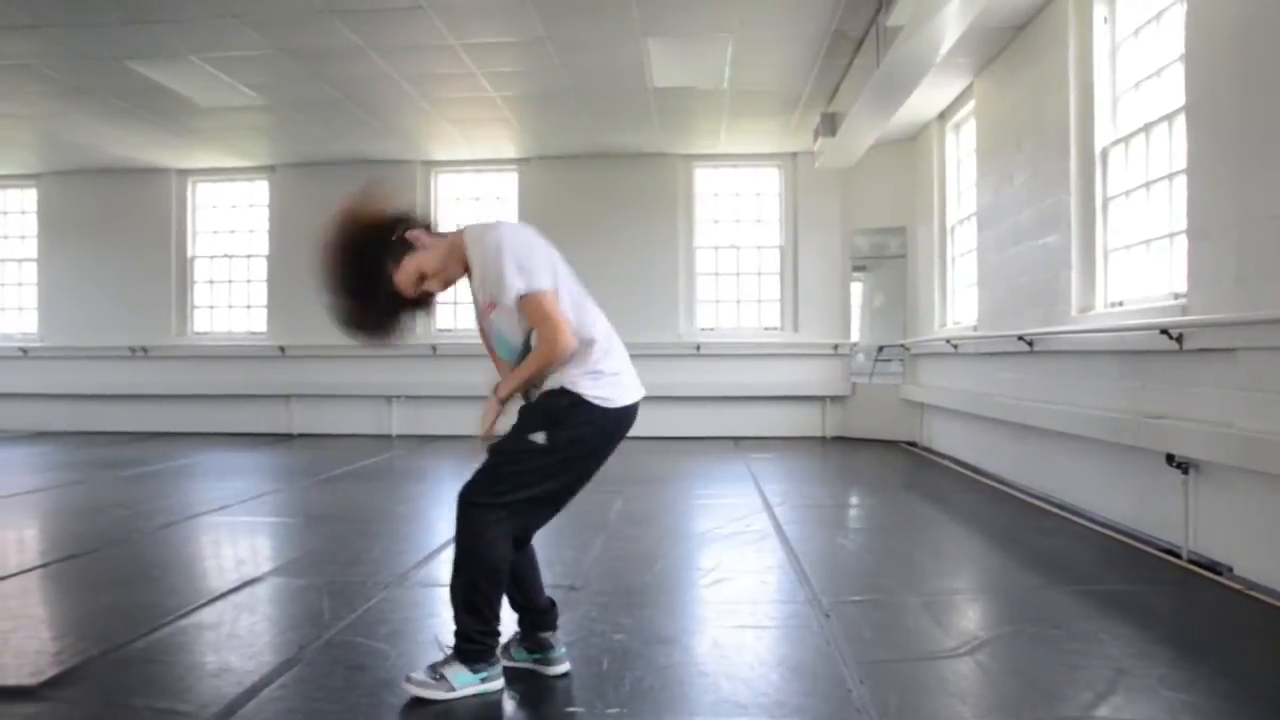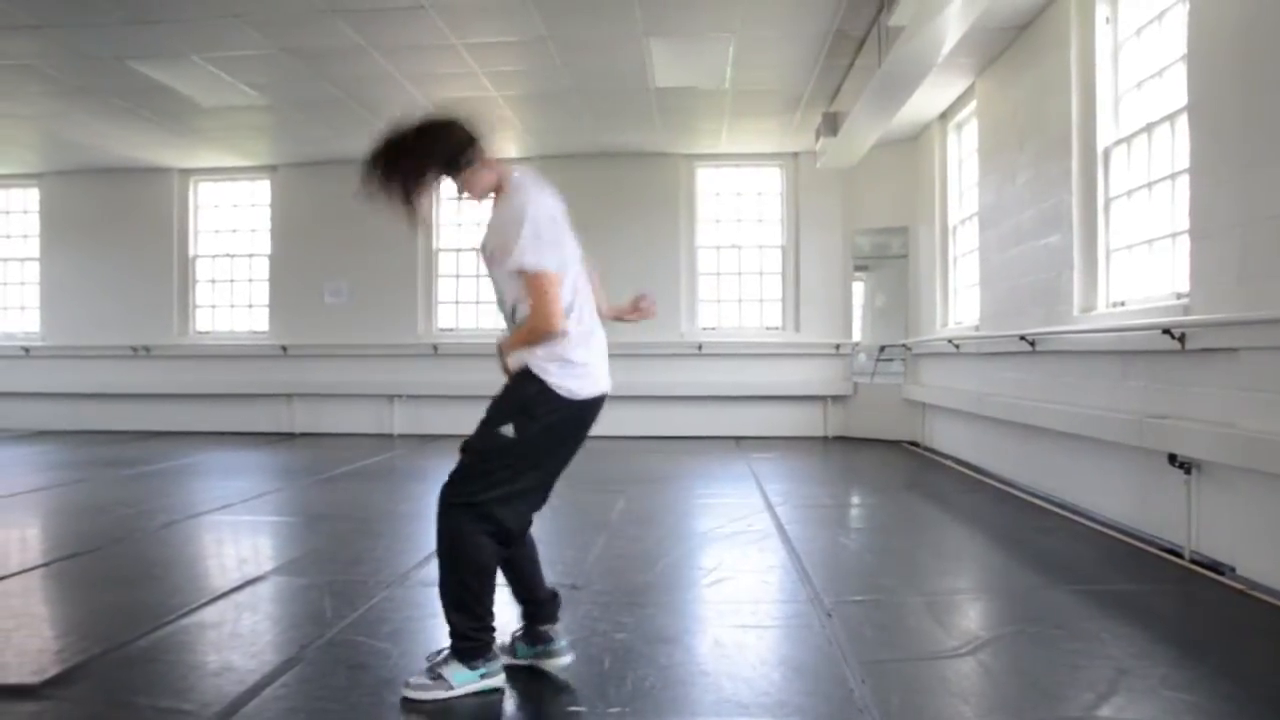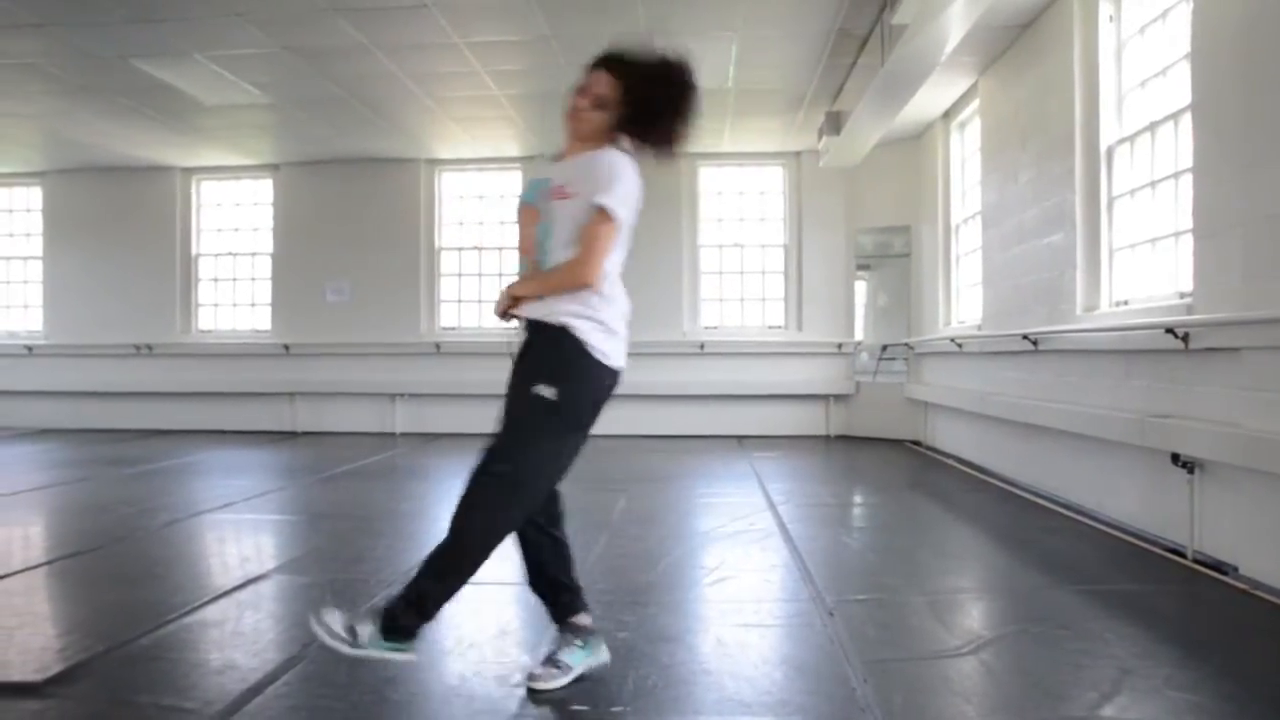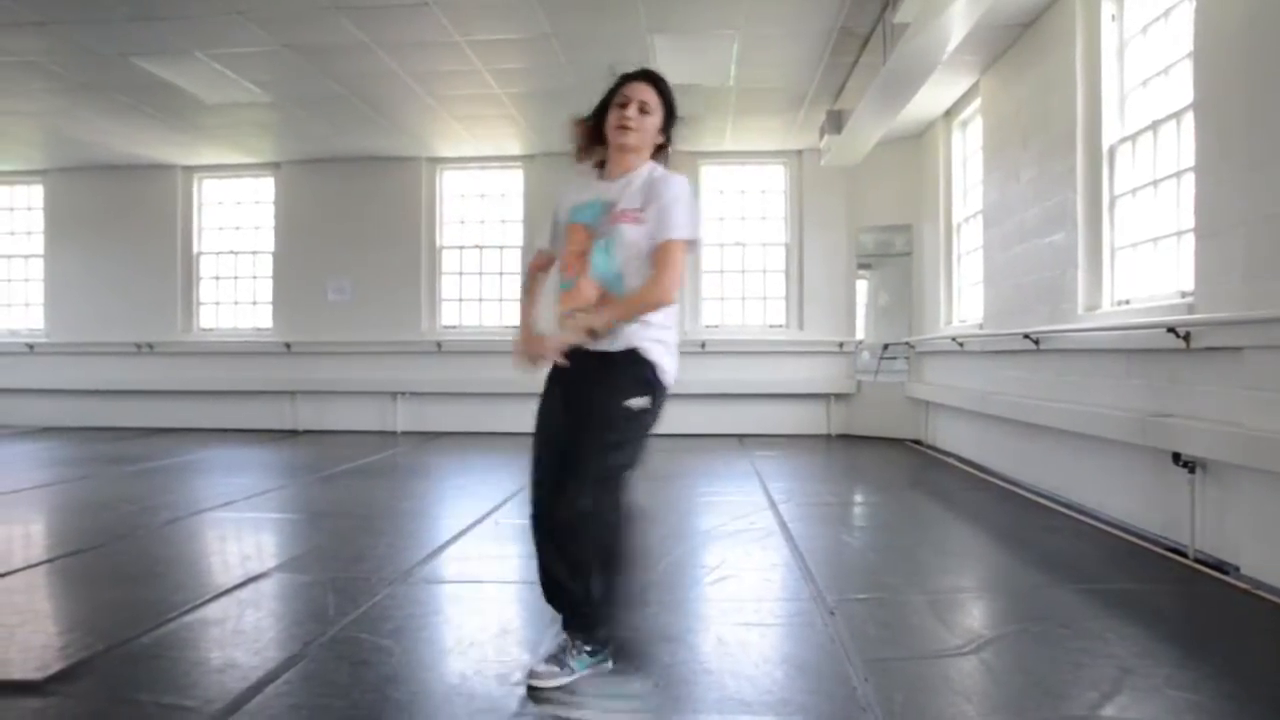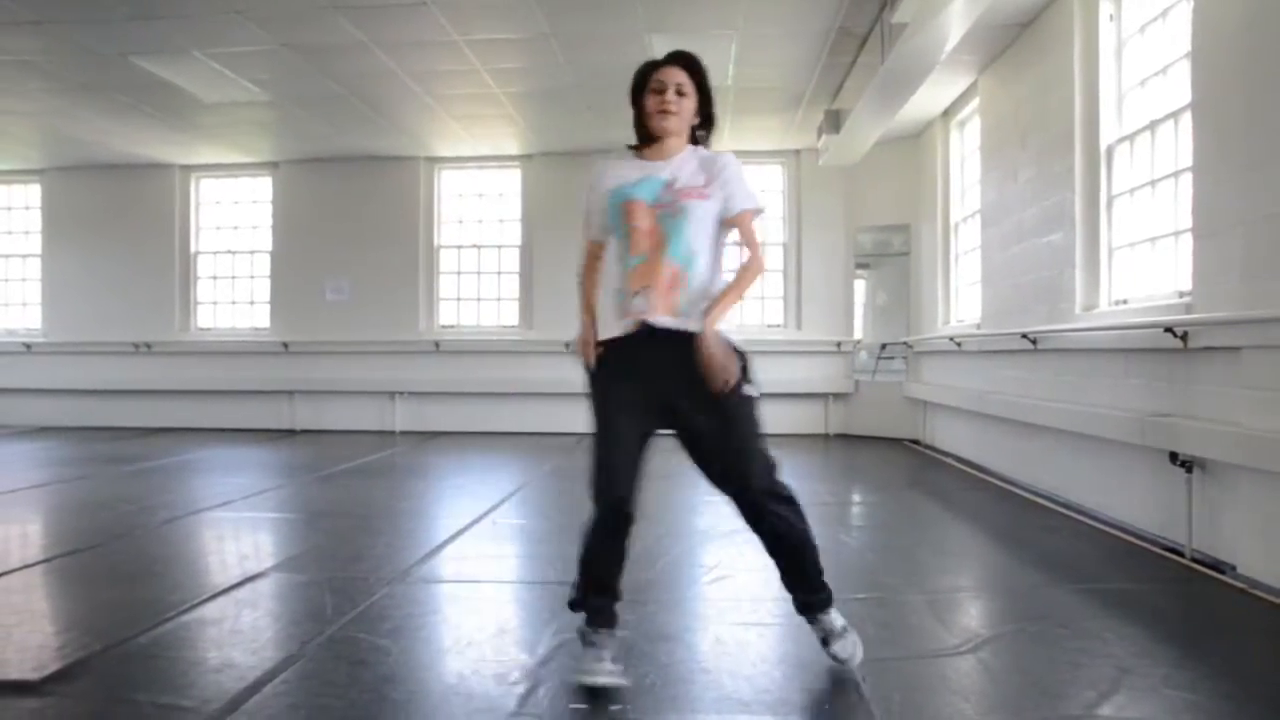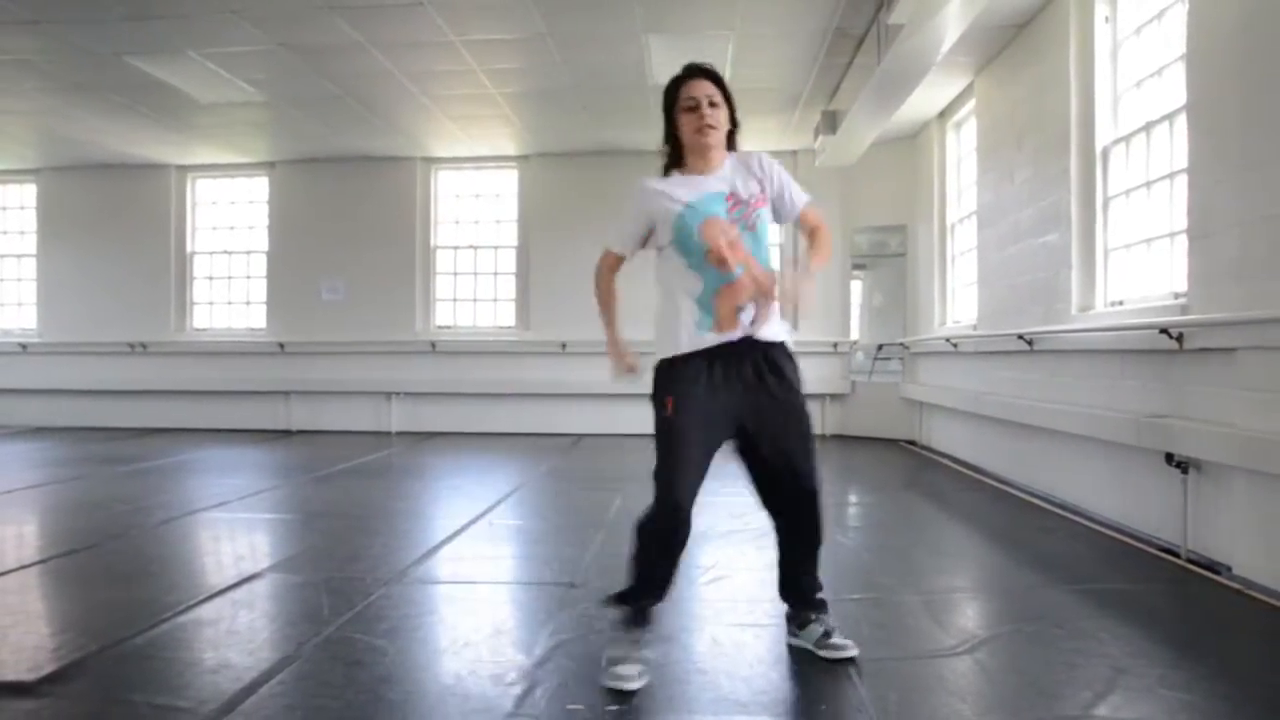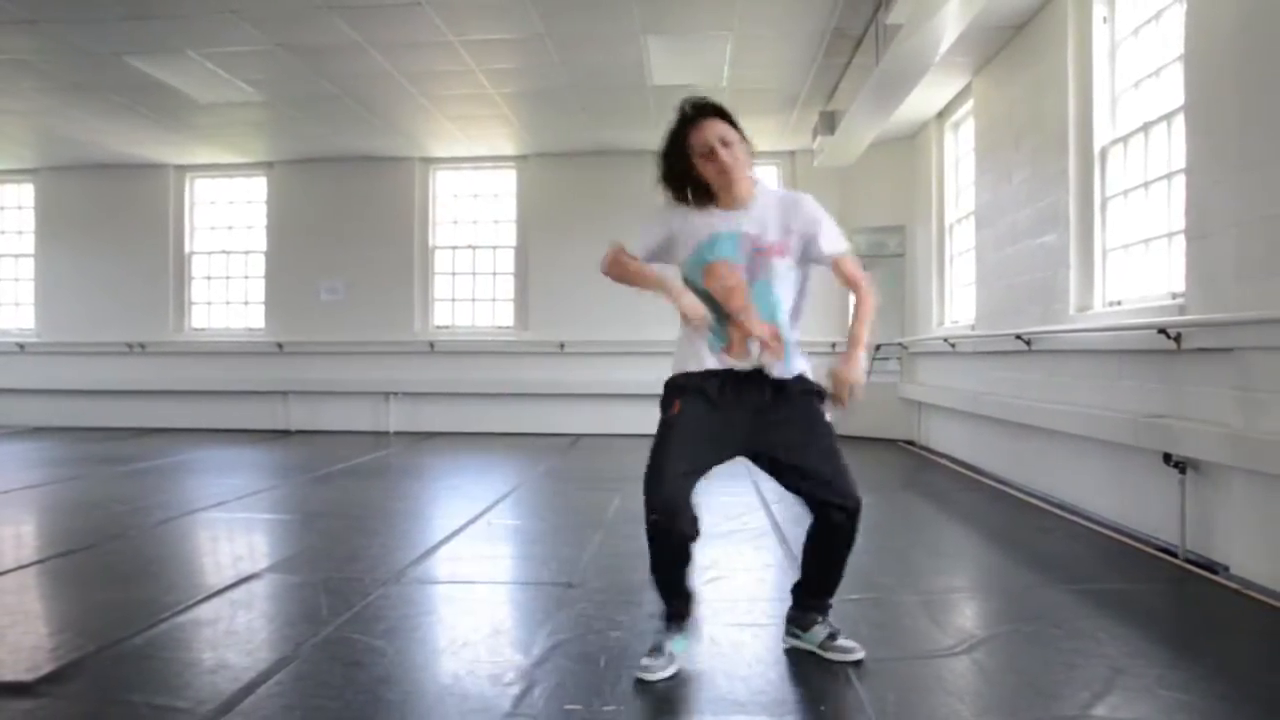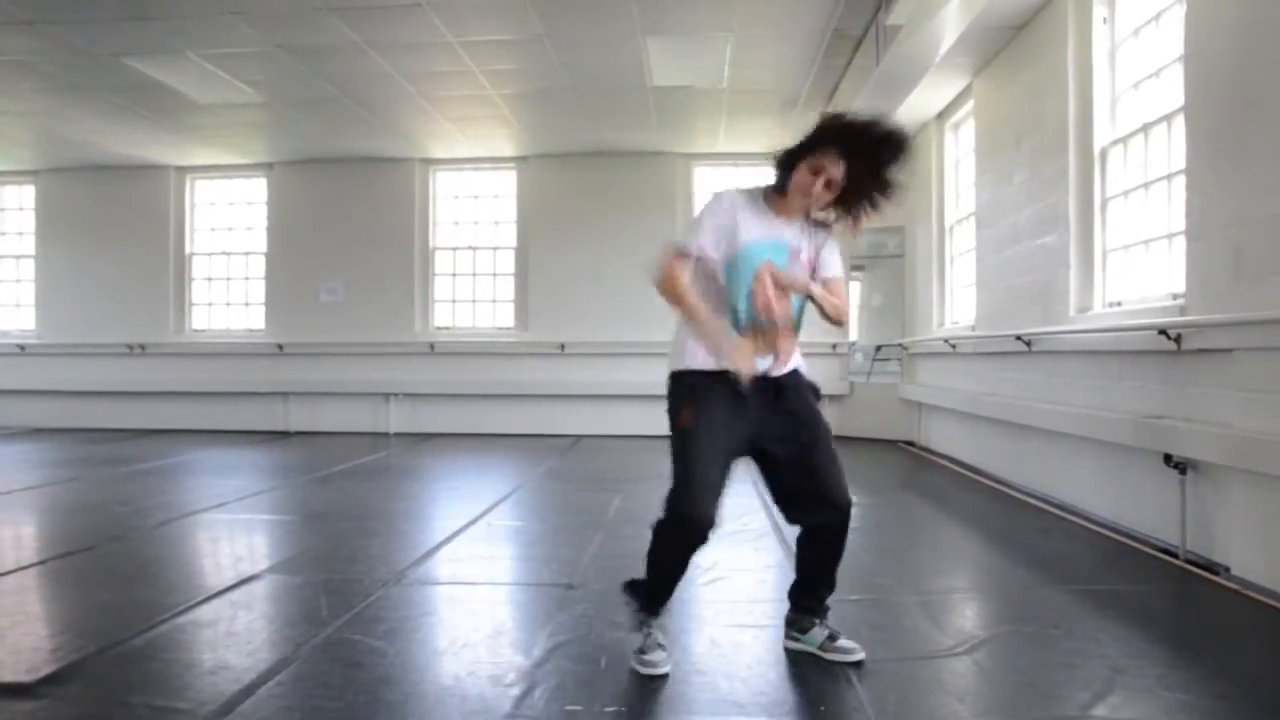
dt=0.2s
person 1, frame 1
left shoulder: (501, 246)
right shoulder: (471, 267)
left elbow: (560, 339)
left wrist: (503, 390)
left hip: (594, 399)
right hip: (567, 399)
left knee: (483, 505)
right knee: (500, 520)
left ankle: (477, 657)
right ankle: (540, 638)
person 1, frame 2
left shoulder: (524, 207)
right shoulder: (520, 193)
left elbow: (547, 320)
left wrist: (508, 346)
right wrist: (608, 310)
left hip: (556, 381)
right hip: (563, 379)
left knee: (464, 502)
right knee: (498, 505)
left ankle: (474, 656)
right ankle: (541, 634)
person 1, frame 3
left shoulder: (615, 170)
right shoulder: (558, 169)
left elbow: (586, 271)
left wrist: (516, 291)
left hip: (576, 350)
right hip: (550, 344)
left knee: (502, 483)
right knee: (525, 493)
left ankle: (400, 624)
right ankle: (576, 628)
person 1, frame 4
left shoulder: (667, 189)
right shoulder: (574, 191)
left elbow: (663, 290)
right elbow: (540, 266)
left wrist: (571, 329)
right wrist: (528, 322)
left hip: (631, 362)
right hip: (573, 364)
left knee: (589, 493)
right knee: (552, 506)
left ankle: (599, 638)
right ankle: (583, 637)
person 1, frame 5
left shoulder: (716, 168)
right shoulder: (611, 174)
left elbow: (754, 256)
right elbow: (594, 256)
left wrist: (712, 323)
right wrist: (589, 323)
left hip: (705, 348)
right hip: (624, 350)
left knee: (754, 483)
right knee: (613, 494)
left ankle: (820, 609)
right ankle: (598, 628)
person 1, frame 6
left shoulder: (761, 171)
right shoulder: (657, 194)
left elbow: (818, 231)
right elbow: (608, 266)
left wrist: (797, 279)
right wrist: (614, 338)
left hip: (766, 356)
right hip: (691, 363)
left knee: (798, 491)
right knee: (674, 498)
left ankle: (805, 614)
right ankle: (633, 624)
person 1, frame 7
left shoulder: (796, 210)
right shoulder: (683, 220)
left elbow: (861, 286)
right elbow: (614, 263)
left wrist: (853, 355)
right wrist: (671, 288)
left hip: (783, 386)
right hip: (704, 386)
left knee: (841, 503)
right knee: (665, 500)
left ankle: (807, 616)
right ankle: (675, 623)
person 1, frame 8
left shoulder: (818, 236)
right shoulder: (731, 208)
left elbow: (840, 315)
right elbow: (670, 277)
left wrist: (823, 293)
right wrist: (723, 342)
left hip: (782, 385)
right hip: (708, 381)
left knee: (832, 505)
right knee: (693, 511)
left ankle: (805, 619)
right ankle: (648, 613)
